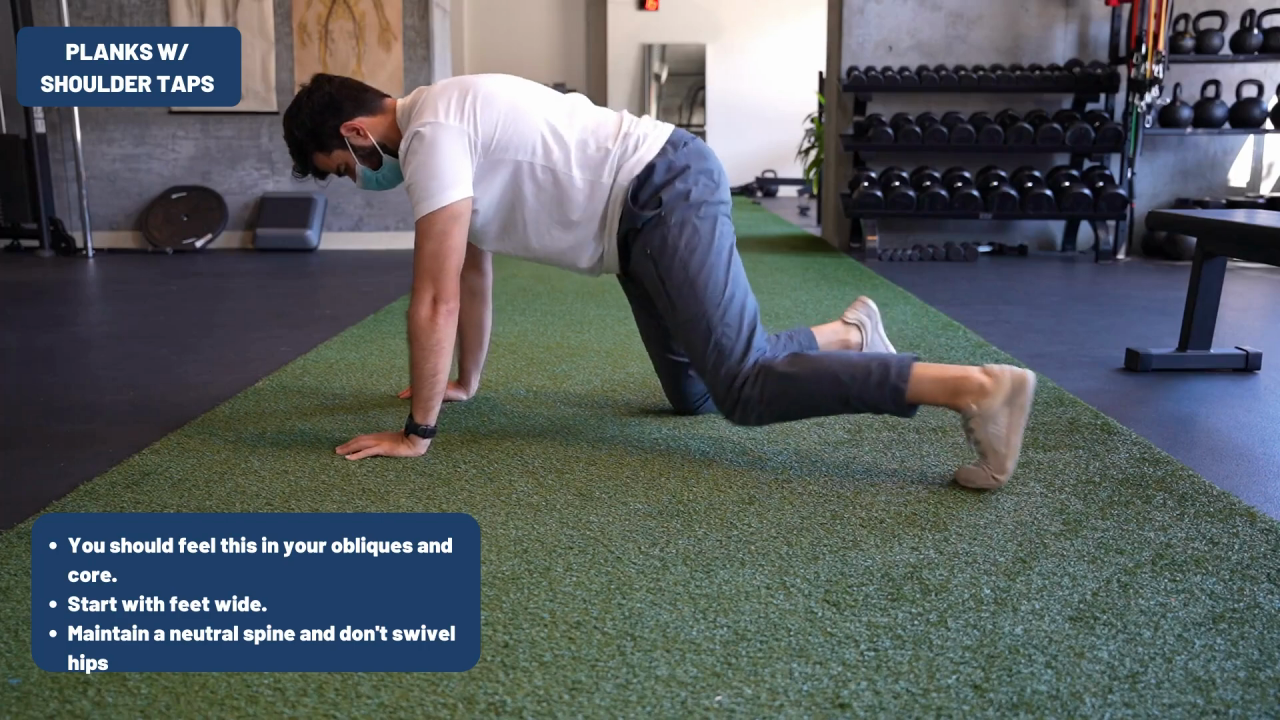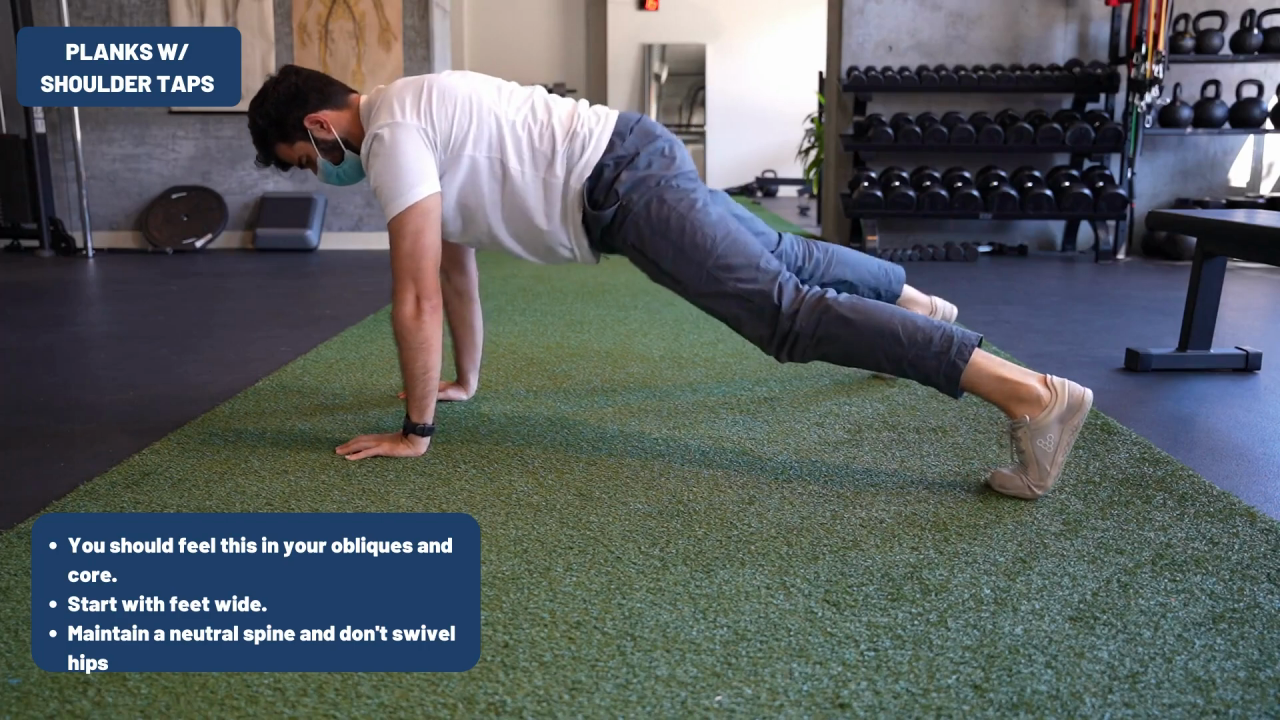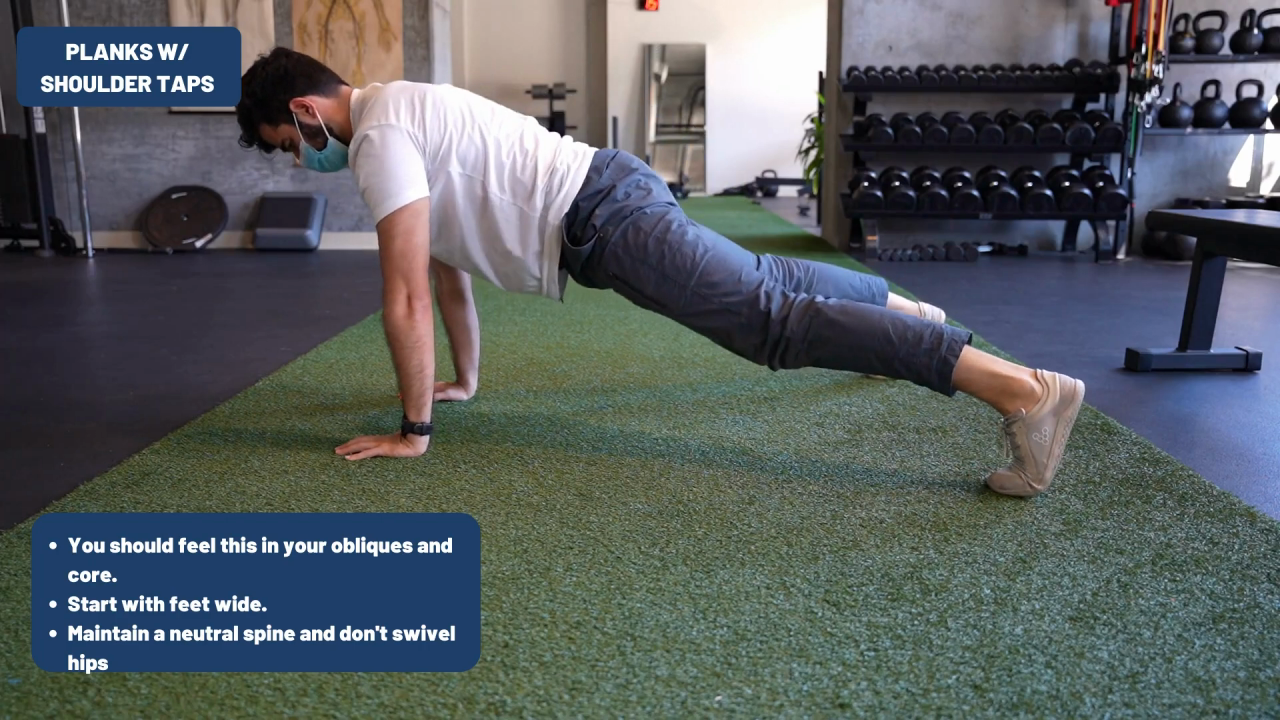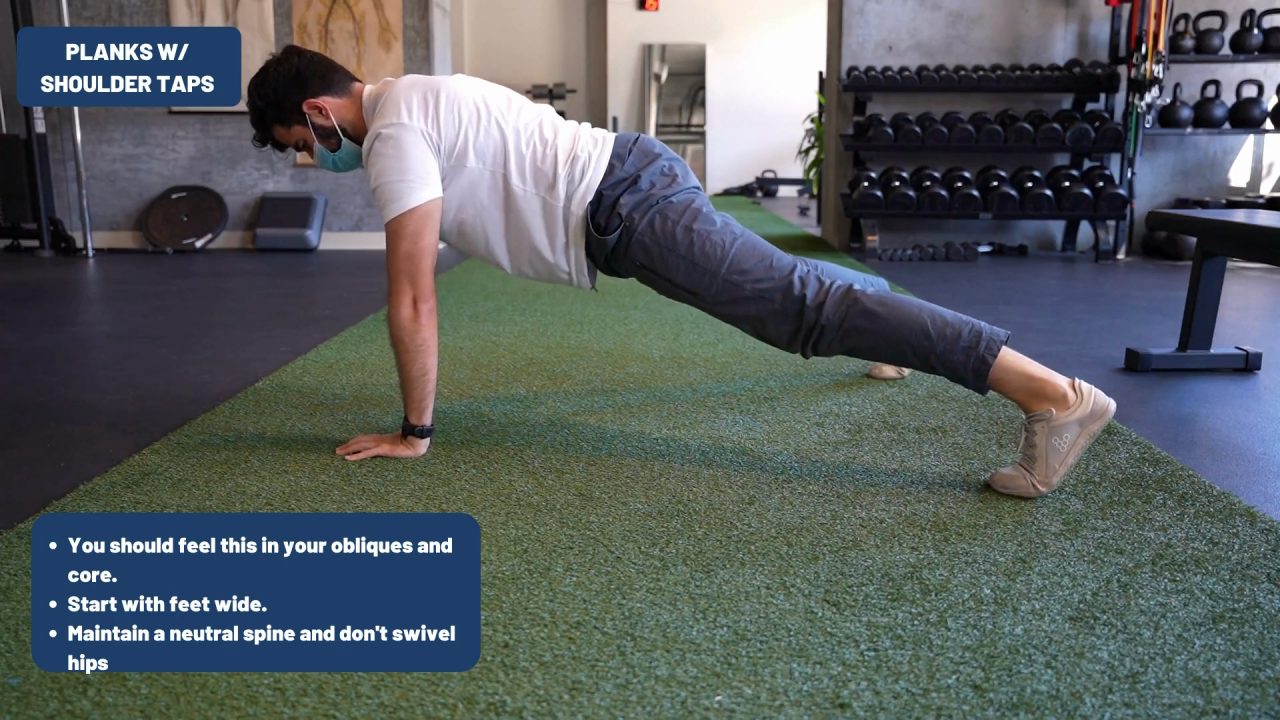
dt=0.4s
person 1, frame 1
left shoulder: (429, 136)
right shoulder: (445, 122)
left elbow: (436, 296)
right elbow: (473, 268)
left wrist: (416, 429)
right wrist: (464, 380)
left hip: (668, 193)
right hip: (657, 193)
left knee: (743, 388)
right knee: (692, 391)
left ankle: (981, 389)
right ankle: (847, 334)
person 1, frame 2
left shoulder: (390, 134)
right shoulder: (412, 115)
left elbow: (418, 294)
right elbow: (455, 259)
left wrist: (414, 428)
right wrist: (463, 378)
left hip: (624, 184)
right hip: (632, 164)
left knee: (781, 310)
right knee: (770, 258)
left ankle: (1031, 396)
right ankle: (921, 306)
person 1, frame 3
left shoulder: (378, 137)
right shoulder: (402, 113)
left elbow: (406, 297)
right elbow: (450, 263)
left wrist: (413, 428)
right wrist: (465, 378)
left hip: (602, 219)
right hip: (611, 198)
left knee: (769, 319)
right knee: (757, 277)
left ankle: (1025, 390)
right ankle: (909, 310)
person 1, frame 4
left shoulder: (391, 136)
right shoulder: (413, 104)
left elbow: (411, 298)
right elbow: (498, 210)
left wrist: (414, 429)
right wrist: (430, 240)
left hip: (627, 208)
right hip: (630, 180)
left knee: (798, 305)
right knee: (776, 278)
left ankle: (1054, 395)
right ankle: (896, 309)
